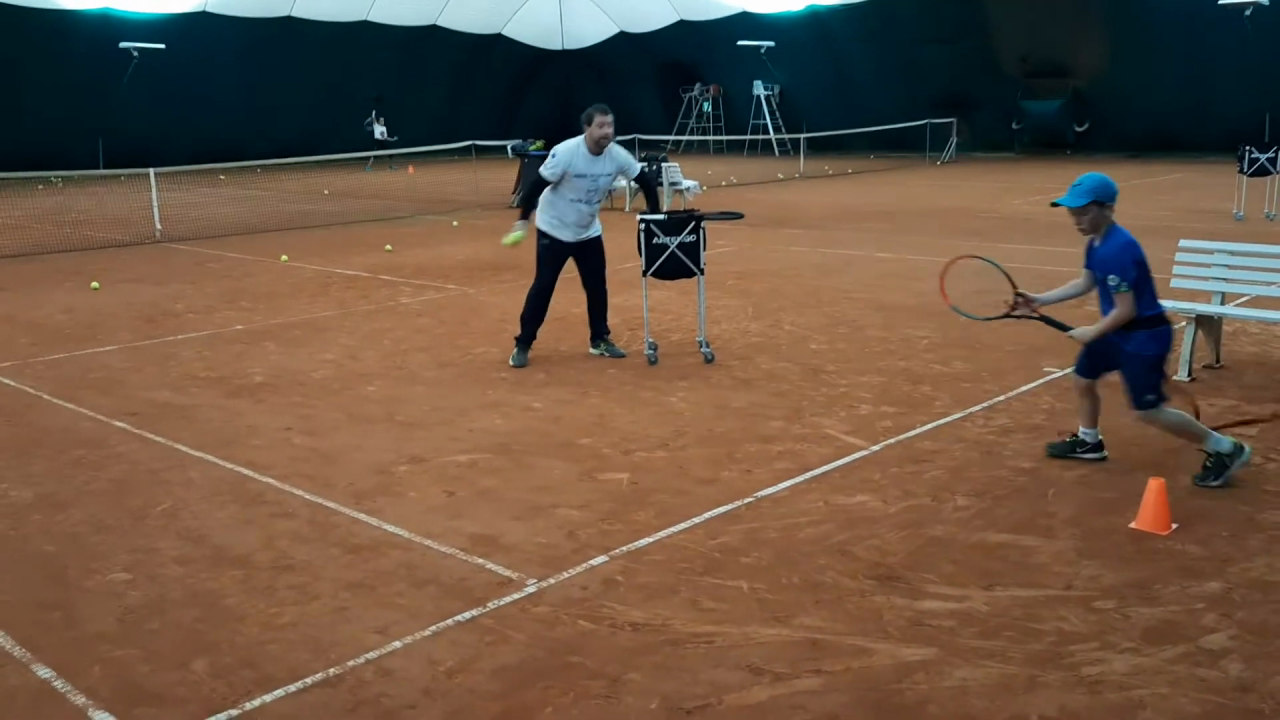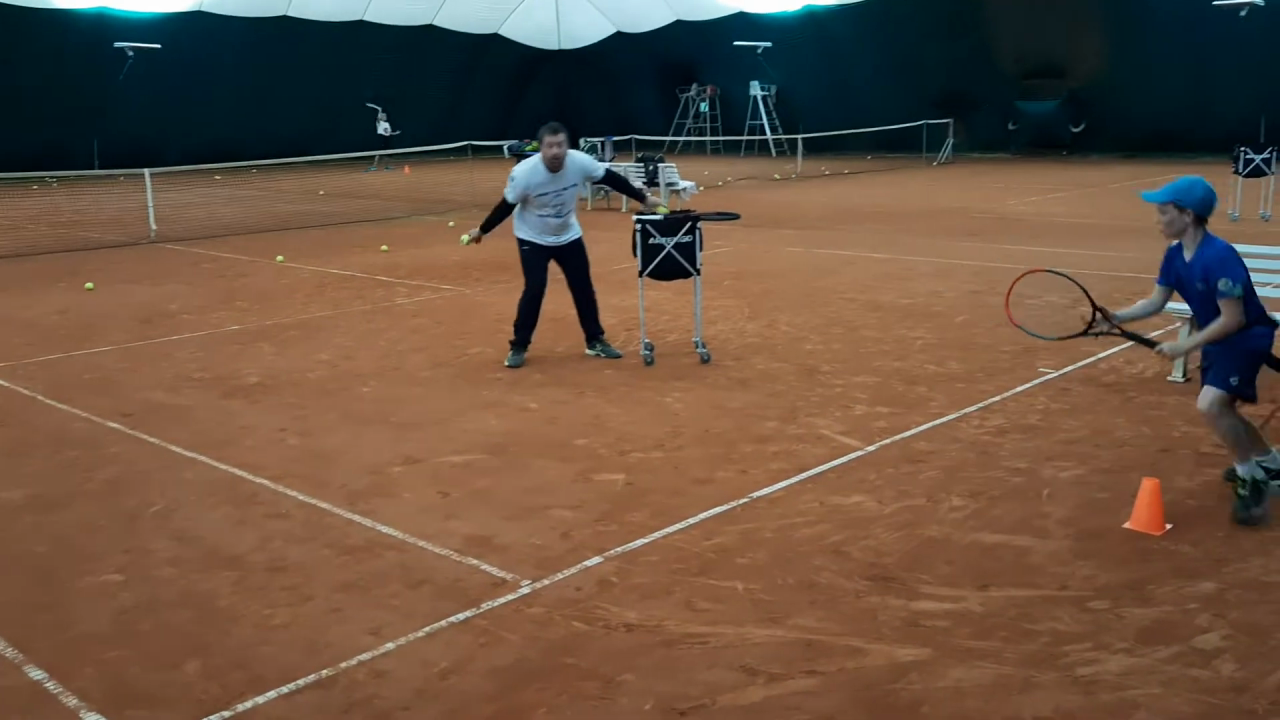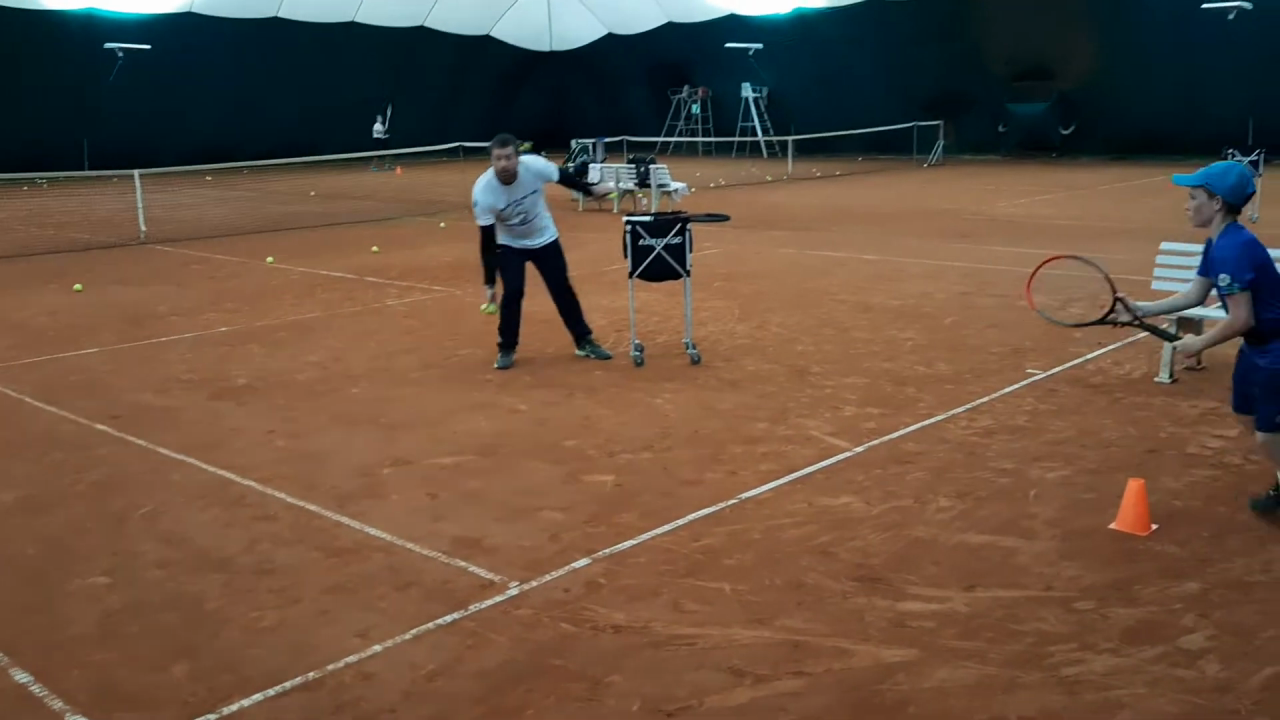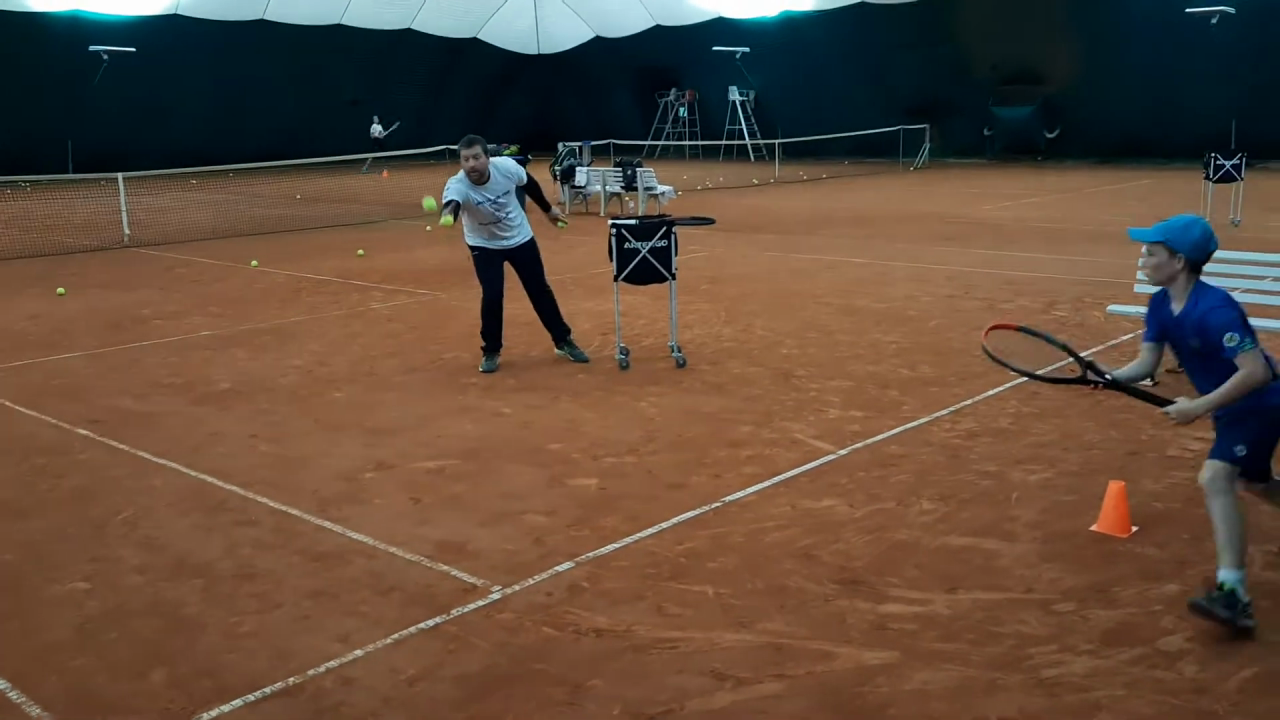
dt=0.3s
person 1, frame 1
left shoulder: (1119, 250)
right shoulder: (1096, 243)
left elbow: (1127, 308)
right elbow: (1085, 283)
left wrist: (1091, 333)
right wrist: (1042, 299)
left hip: (1146, 335)
right hip: (1119, 331)
left knee: (1149, 412)
right knee: (1083, 381)
left ankle: (1226, 450)
right ankle: (1088, 440)
person 1, frame 2
left shoulder: (1220, 256)
right shoulder: (1174, 255)
left elbow: (1235, 318)
right elbow: (1156, 302)
left wrist: (1187, 345)
right wrist: (1118, 317)
left hip: (1246, 338)
right hip: (1218, 339)
left knee: (1208, 406)
right knee: (1220, 410)
person 1, frame 3
left shoulder: (1236, 249)
right shoulder: (1217, 246)
left elbow: (1243, 318)
right elbow: (1196, 294)
left wrist: (1200, 344)
right wrist: (1141, 309)
right knee: (1250, 419)
person 1, frame 4
left shoulder: (1214, 307)
right shoulder: (1160, 302)
right elbow: (1147, 362)
left wrist: (1201, 407)
right wrist: (1112, 377)
right hip: (1230, 404)
left knee: (1214, 479)
left ankle: (1232, 592)
person 2, frame 1
left shoulder: (618, 155)
right shoulder: (564, 153)
left elbow: (647, 183)
right elbow: (537, 186)
right wrist: (523, 220)
left hip: (589, 232)
right hip: (554, 230)
left knee: (597, 286)
right knee: (543, 285)
left ankle: (599, 340)
right ankle: (523, 344)
person 2, frame 2
left shoulder: (579, 162)
right shoulder: (523, 173)
left elbow: (612, 179)
right elbow: (506, 206)
left wrist: (644, 199)
right wrist: (482, 230)
left hip: (568, 235)
right hip: (533, 238)
left knee: (583, 287)
right knee: (534, 289)
left ankle: (595, 340)
right ankle: (519, 346)
person 2, frame 3
left shoulder: (534, 165)
right shoulder: (483, 191)
left elbow: (563, 177)
right elbow: (488, 237)
left wrist: (590, 191)
right wrist: (489, 284)
left hip: (544, 237)
right hip: (508, 244)
left knee: (562, 288)
right knee: (513, 291)
left ankle: (584, 341)
right ankle: (507, 348)
person 2, frame 4
left shoulder: (505, 166)
right shoulder: (457, 186)
left elbow: (529, 183)
right elbow: (450, 208)
left wrist: (548, 209)
right wrist: (447, 215)
left hip: (520, 237)
right hip: (484, 244)
left knee: (539, 288)
right knee: (492, 294)
left ankle: (563, 340)
right ankle: (491, 351)
